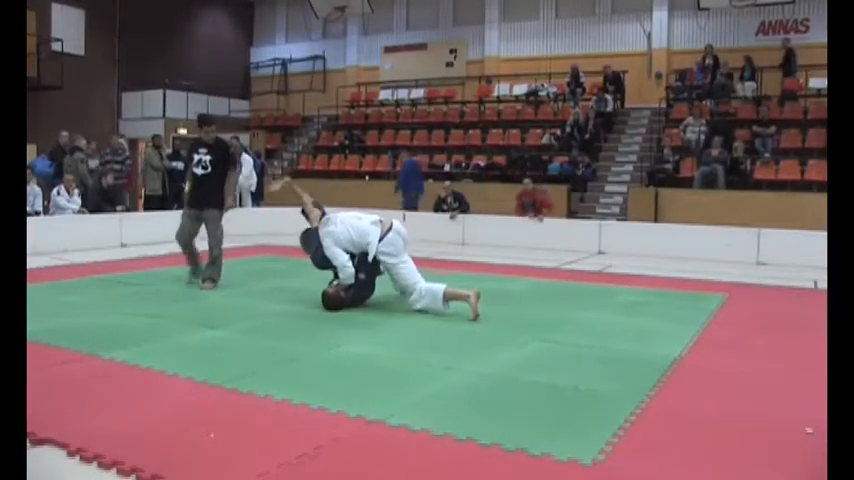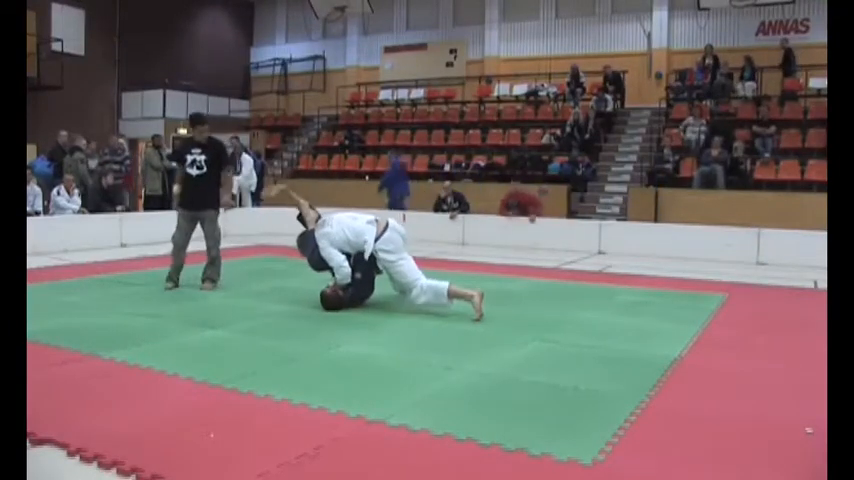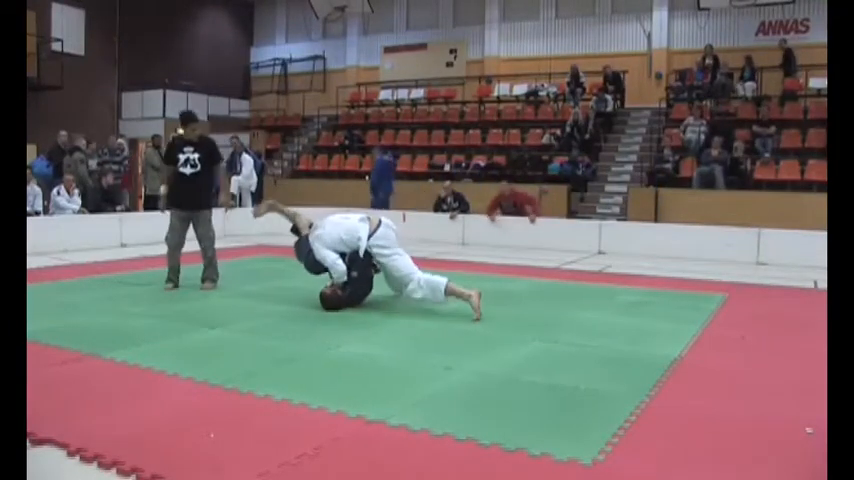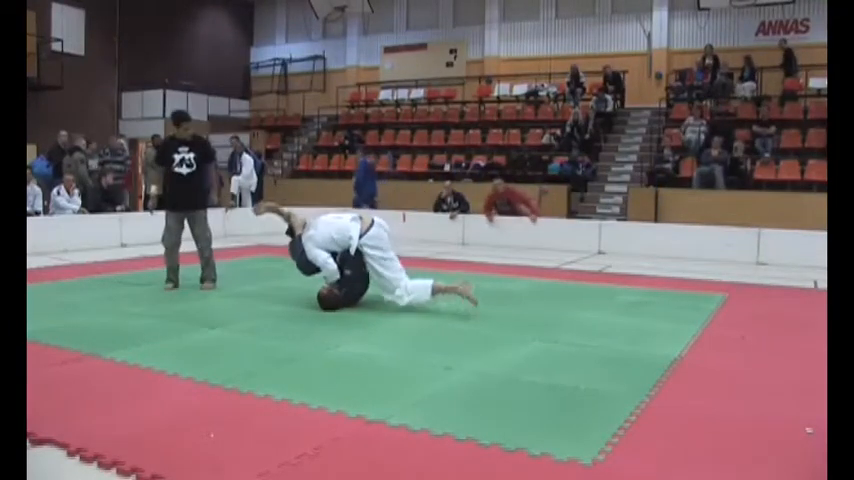
dt=0.2s
person 1, frame 1
left shoulder: (325, 239)
right shoulder: (329, 218)
left elbow: (346, 271)
left wrist: (339, 289)
left hip: (385, 245)
right hip: (394, 227)
left knee: (418, 292)
left ankle: (466, 296)
person 1, frame 2
left shoulder: (321, 243)
right shoulder: (325, 223)
left elbow: (343, 271)
right elbow: (307, 210)
left wrist: (336, 288)
left hip: (384, 247)
right hip: (390, 229)
left knee: (421, 287)
left ankle: (472, 296)
person 1, frame 3
left shoulder: (317, 244)
right shoulder: (315, 227)
left elbow: (339, 269)
right elbow: (296, 216)
left wrist: (334, 288)
left hip: (376, 241)
right hip: (382, 224)
left knee: (415, 281)
left ankle: (468, 295)
person 1, frame 4
left shoulder: (309, 245)
right shoulder: (311, 225)
left elbow: (330, 268)
right elbow: (292, 217)
left wrist: (330, 288)
left hip: (368, 241)
right hip: (375, 224)
left knee: (399, 291)
left ankle: (454, 289)
person 2, frame 1
left shoulder: (223, 147)
right shoulder: (194, 145)
left elbow: (232, 172)
left wrist: (230, 197)
right wrist: (188, 191)
left hip: (214, 202)
right hip: (194, 201)
left knee: (215, 242)
right knee: (183, 237)
left ankle: (211, 277)
right ankle: (196, 269)
person 2, frame 2
left shoulder: (217, 146)
right shoulder: (185, 145)
left elbow: (226, 171)
right elbow: (181, 170)
left wrist: (226, 194)
right wrist: (177, 193)
left hip: (209, 203)
right hip: (187, 202)
left knee: (212, 242)
right knee: (179, 241)
left ankle: (211, 278)
right ankle: (173, 278)
person 2, frame 3
left shoulder: (208, 144)
right shoulder: (174, 144)
left elbow: (218, 168)
right elbow: (168, 169)
right wrist: (164, 194)
left hip: (202, 202)
right hip: (179, 202)
left knee: (207, 242)
right knee: (174, 242)
left ankle: (210, 277)
right ankle: (172, 278)
person 2, frame 4
left shoulder: (201, 143)
right shoulder: (167, 145)
left elbow: (210, 168)
right elbow: (161, 170)
left wrist: (213, 192)
right wrist: (154, 194)
left hip: (197, 202)
right hip: (173, 202)
left knee: (204, 241)
right knee: (170, 243)
left ankle: (209, 277)
right ankle: (172, 278)
